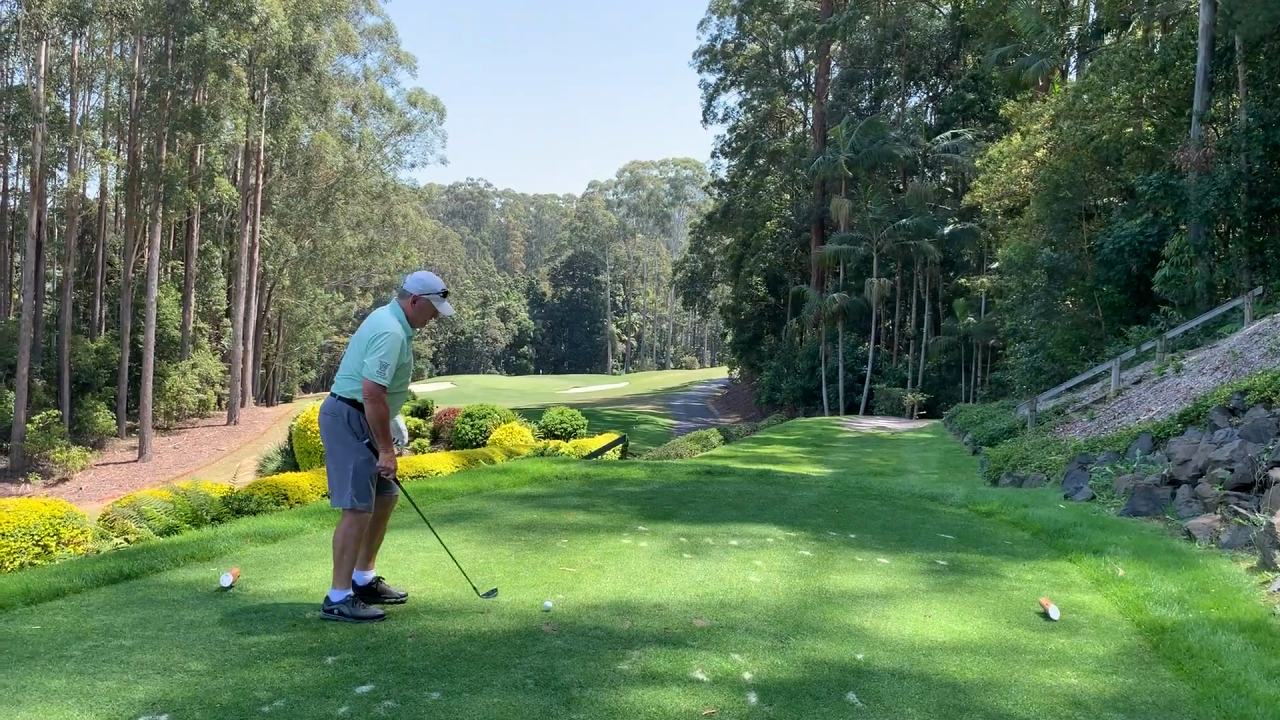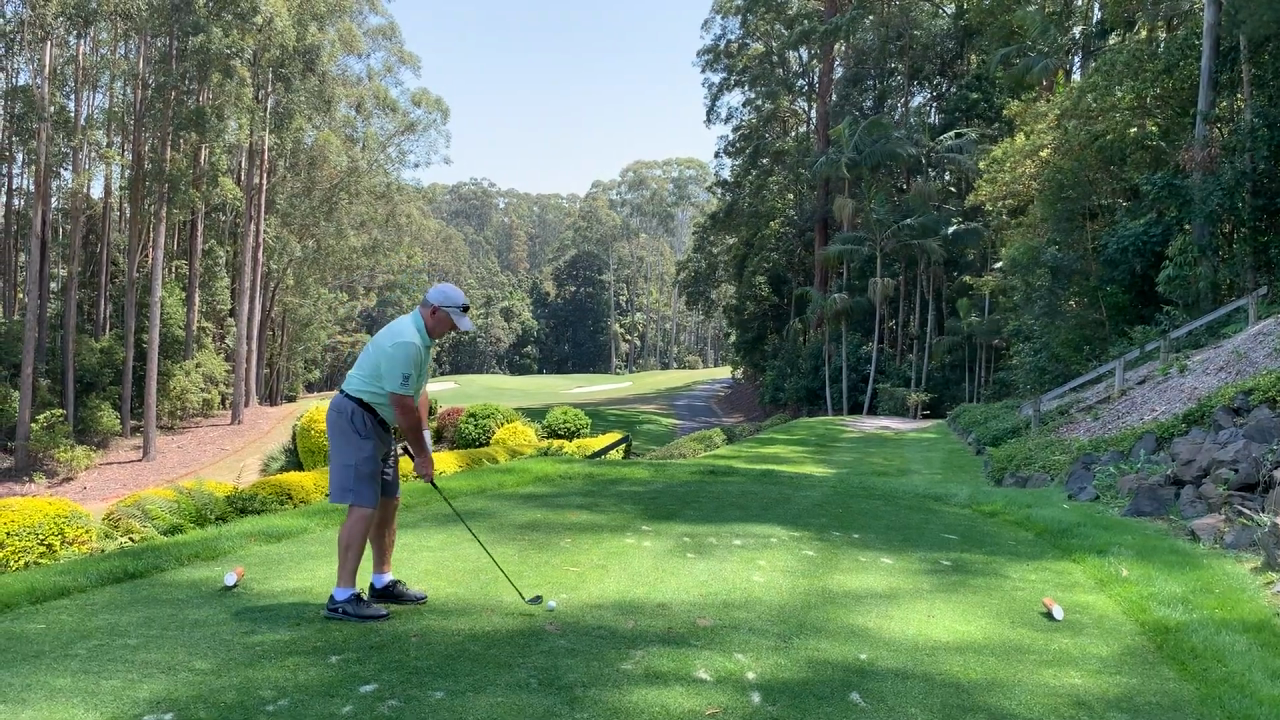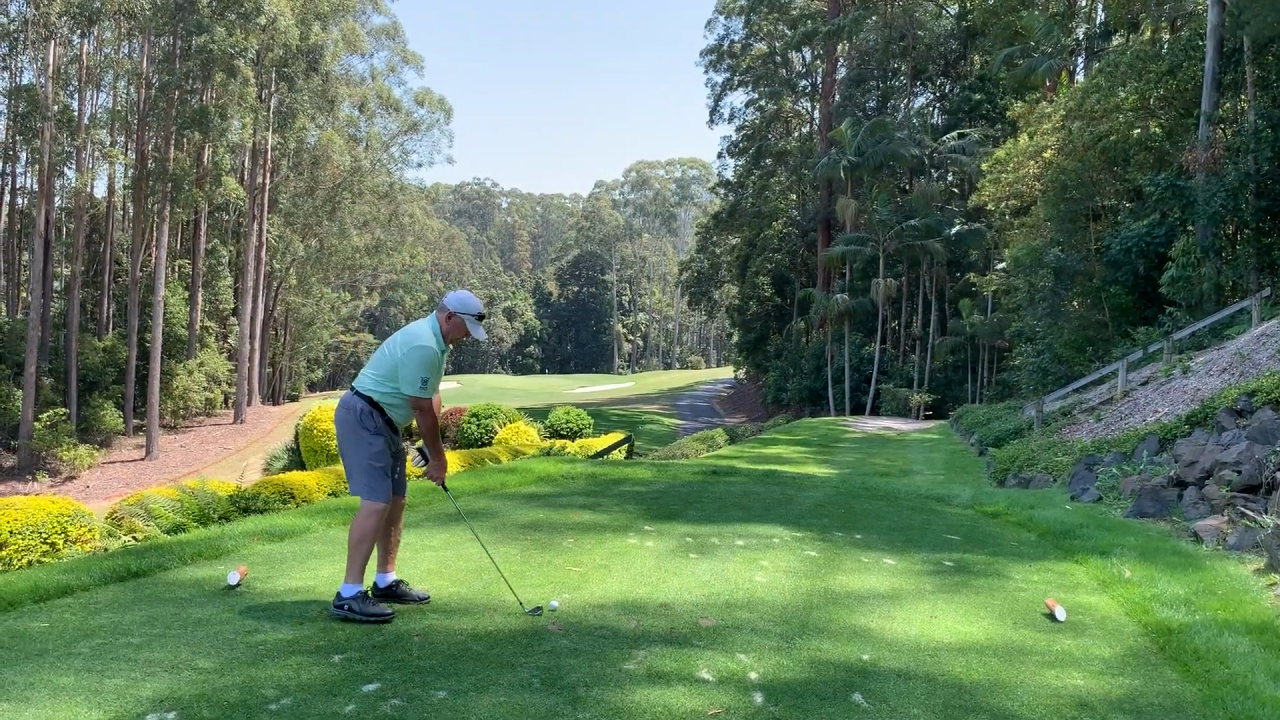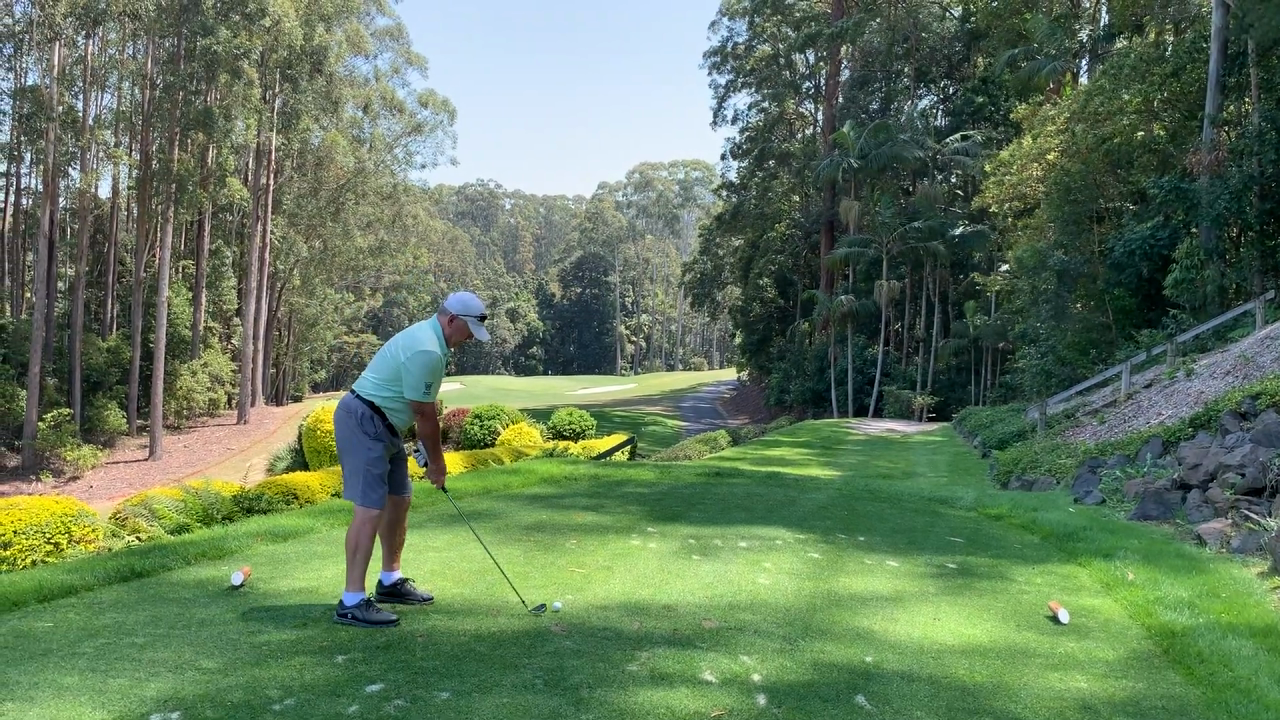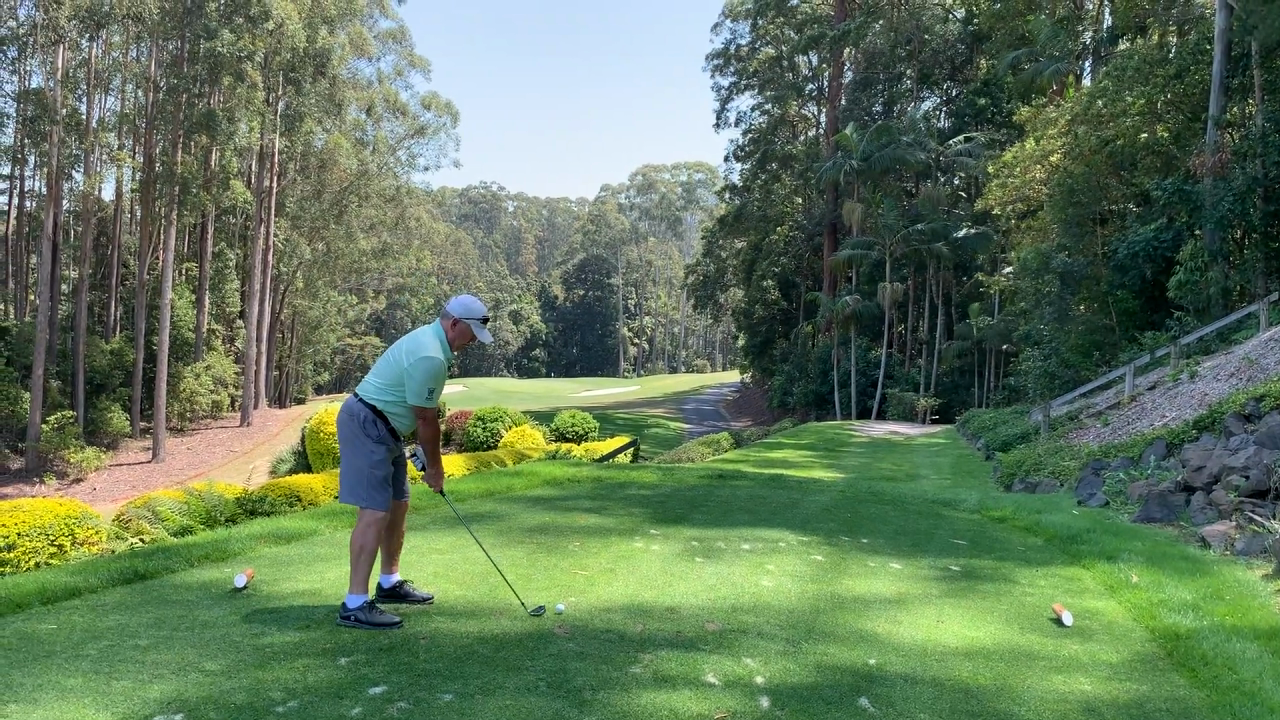
dt=0.3s
person 1, frame 1
left shoulder: (392, 321)
right shoulder: (389, 332)
right elbow: (373, 395)
left wrist: (393, 422)
right wrist: (385, 449)
left hip: (361, 422)
right hip: (350, 422)
left knee: (385, 497)
right knee: (358, 508)
left ankle: (364, 580)
right ankle: (338, 598)
person 1, frame 2
left shoulder: (418, 334)
right shoulder: (406, 342)
left elbow: (417, 392)
right elbow: (403, 406)
left wrist: (424, 434)
right wrist: (421, 455)
left hip: (374, 422)
right hip: (356, 420)
left knee: (386, 502)
right knee: (363, 507)
left ankle: (383, 582)
right ankle: (342, 597)
person 1, frame 3
left shoulder: (435, 339)
right shoulder: (422, 346)
left elbow: (431, 398)
right elbow: (422, 409)
left wrist: (433, 450)
right wrist: (438, 456)
left hip: (383, 422)
right hip: (364, 418)
left knee: (394, 501)
right knee: (375, 502)
left ankle: (385, 582)
right ankle: (350, 594)
person 1, frame 4
left shoulder: (433, 338)
right shoulder: (426, 350)
left elbow: (425, 408)
right elbow: (424, 414)
left wrist: (426, 447)
right wrist: (437, 461)
left hip: (382, 424)
right hip: (363, 422)
left knee: (398, 499)
right knee: (371, 508)
left ankle: (390, 580)
right ankle: (351, 602)
person 1, frame 5
left shoulder: (432, 339)
right shoulder: (429, 357)
left elbow: (425, 414)
right elbow: (426, 418)
left wrist: (425, 451)
right wrist: (435, 466)
left hip: (383, 428)
right hip: (366, 426)
left knee: (397, 504)
right knee: (374, 512)
left ankle: (390, 583)
right ankle: (355, 604)
